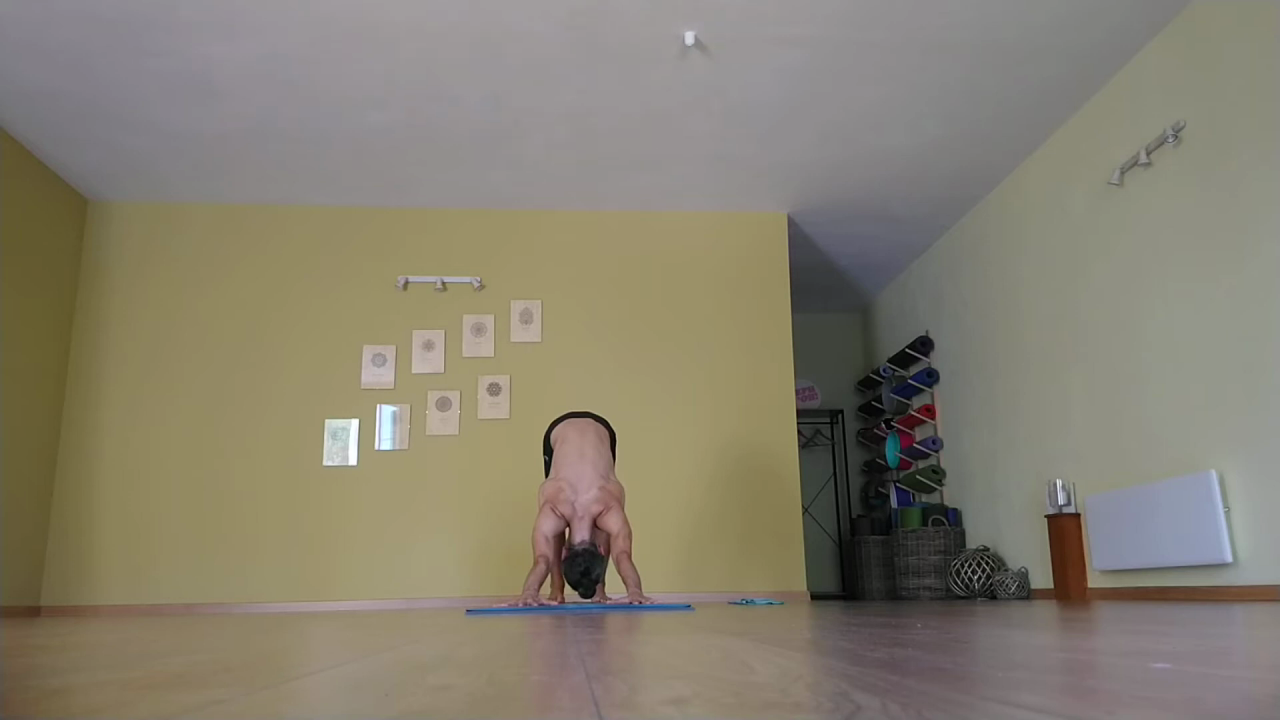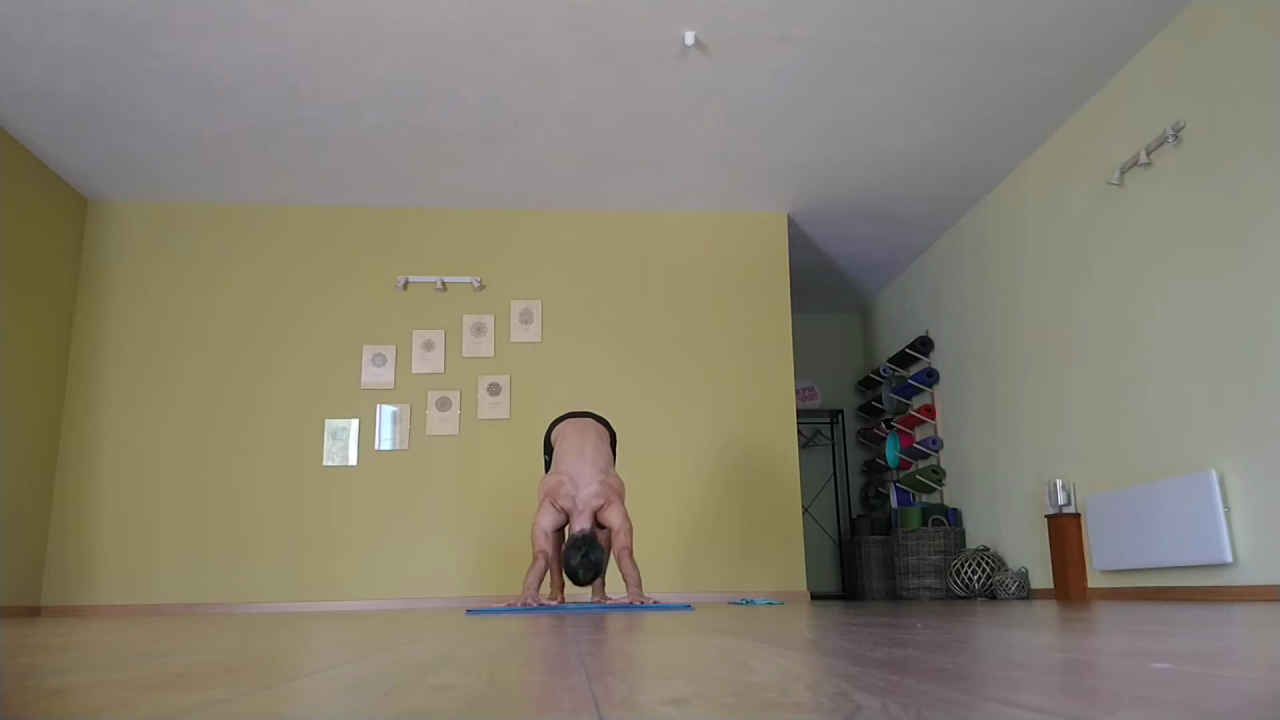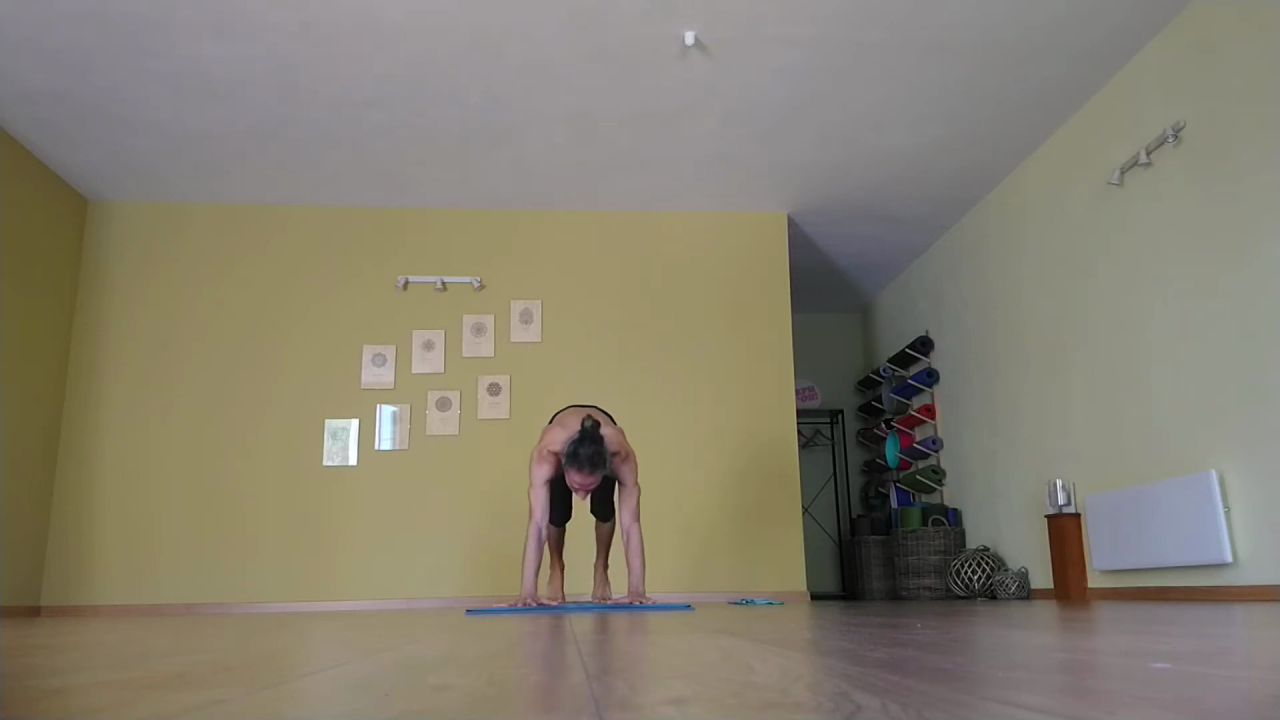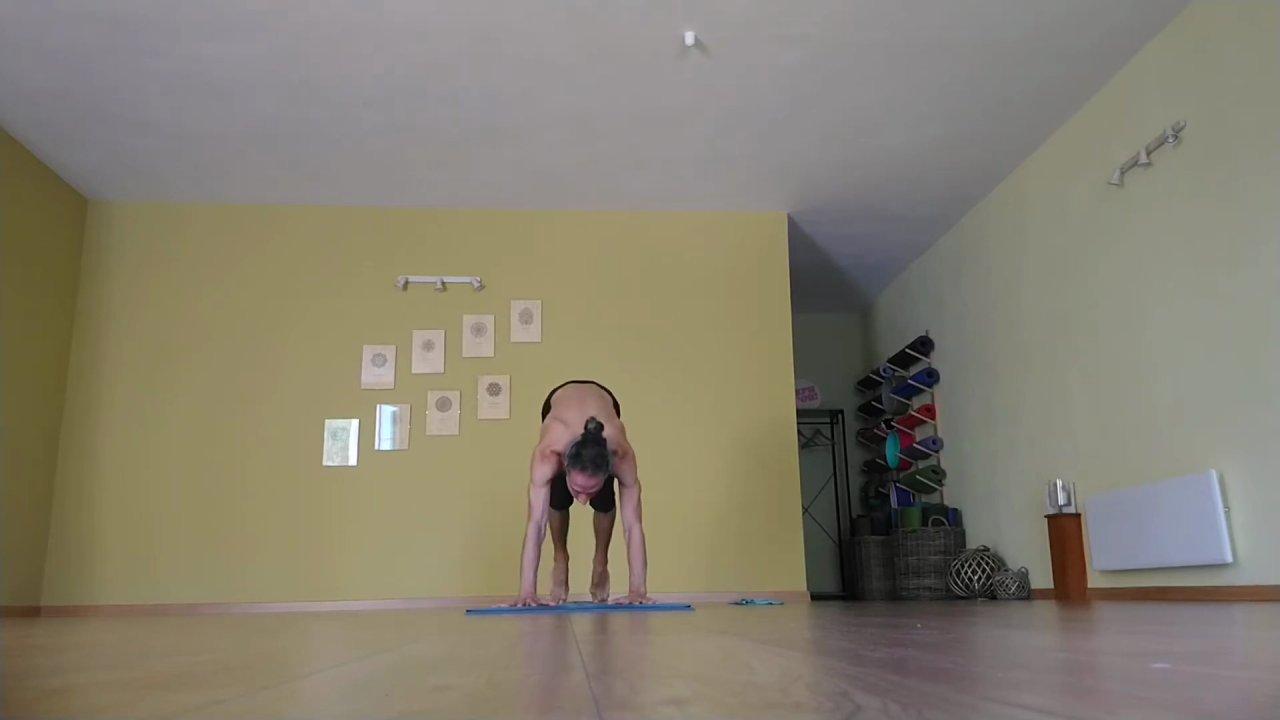
dt=0.7s
person 1, frame 1
left shoulder: (609, 508)
right shoulder: (552, 510)
left elbow: (623, 557)
right elbow: (541, 560)
left hip: (600, 429)
right hip: (559, 430)
left ankle: (600, 586)
right ankle: (556, 587)
person 1, frame 2
left shoulder: (610, 502)
right shoulder: (552, 503)
left elbow: (624, 552)
right elbow: (540, 555)
left wrist: (635, 591)
right wrist: (529, 592)
left hip: (600, 429)
right hip: (559, 430)
left knee: (603, 521)
right knee: (555, 523)
left ankle: (599, 586)
right ankle: (556, 586)
person 1, frame 3
left shoulder: (621, 455)
right shoulder: (546, 454)
left elbow: (631, 525)
right elbow: (537, 524)
left wrist: (637, 590)
left knee: (603, 510)
right knee: (557, 512)
left ankle: (601, 569)
right ankle: (556, 568)
person 1, frame 4
left shoulder: (620, 453)
right shoulder: (549, 453)
left elbow: (633, 524)
right elbow: (535, 523)
left wrist: (638, 590)
left knee: (603, 500)
right knee: (558, 497)
left ankle: (601, 563)
right ankle: (560, 560)
